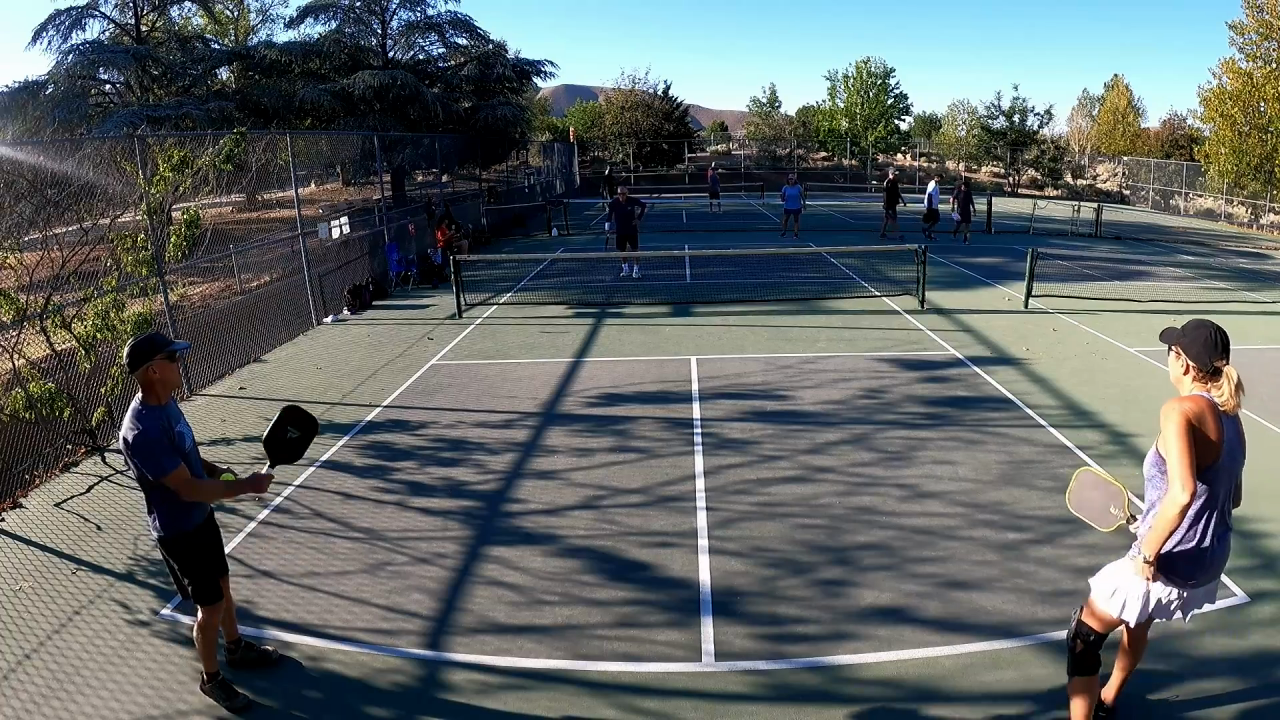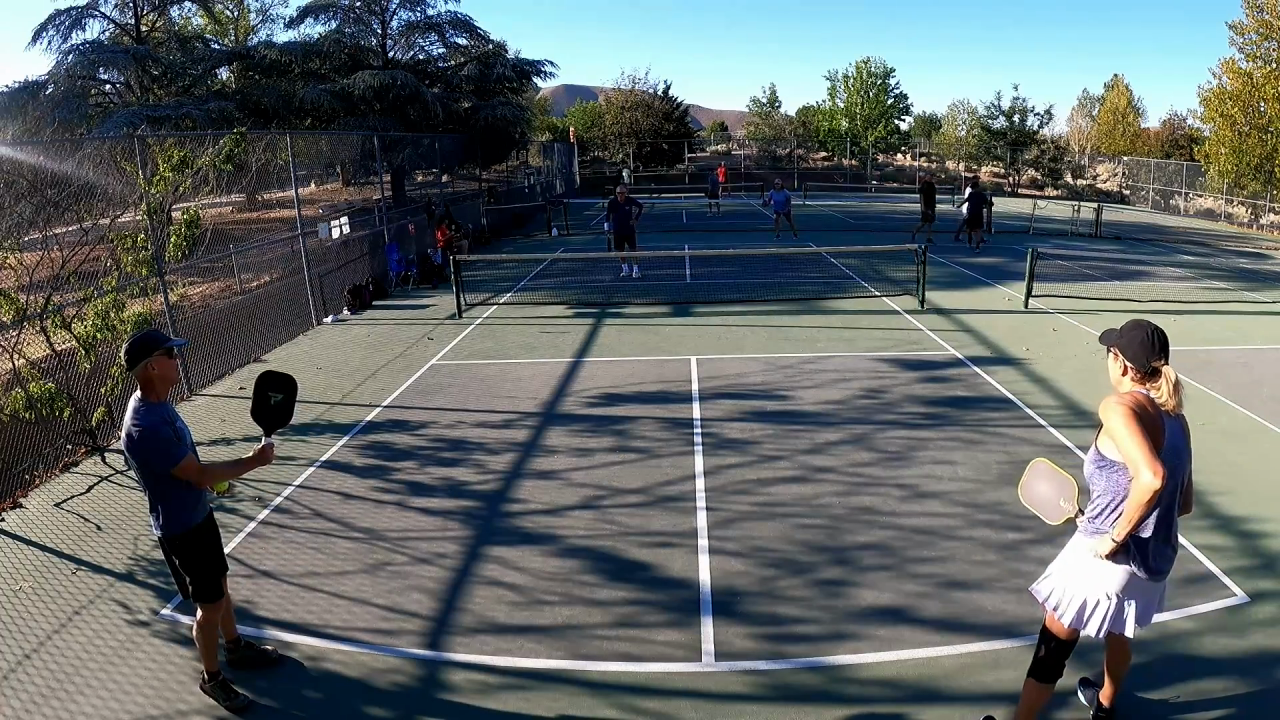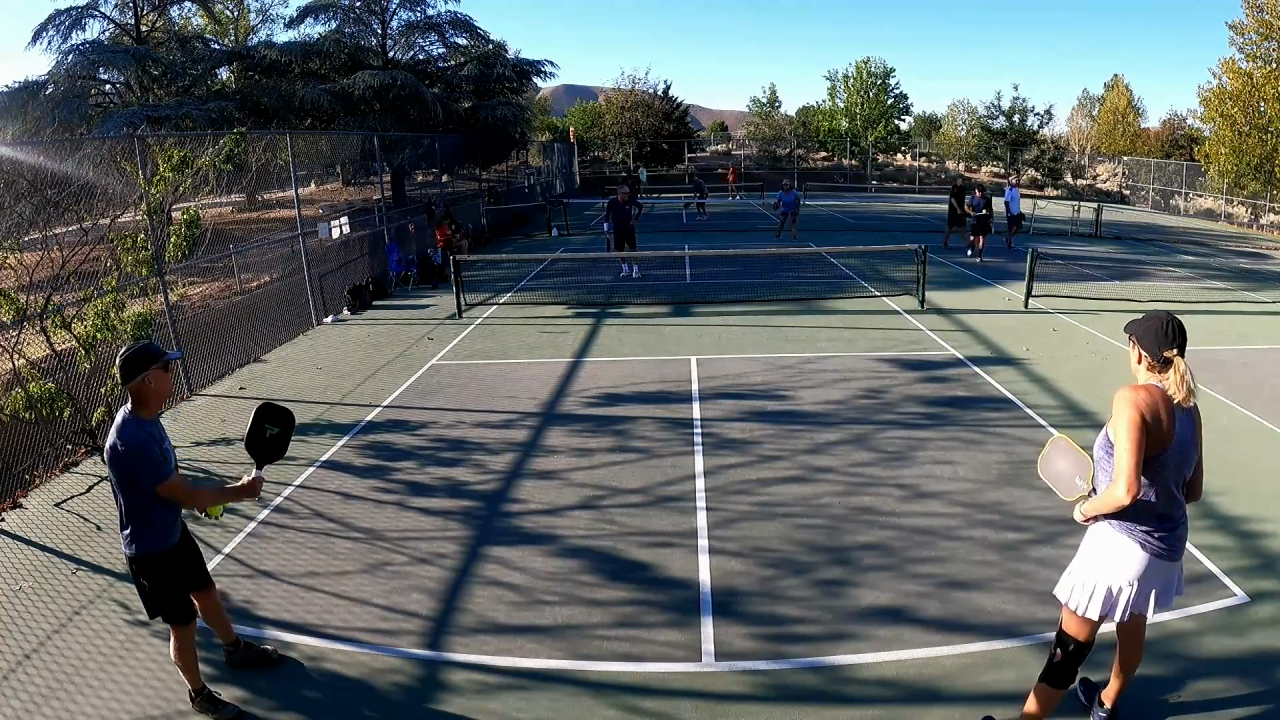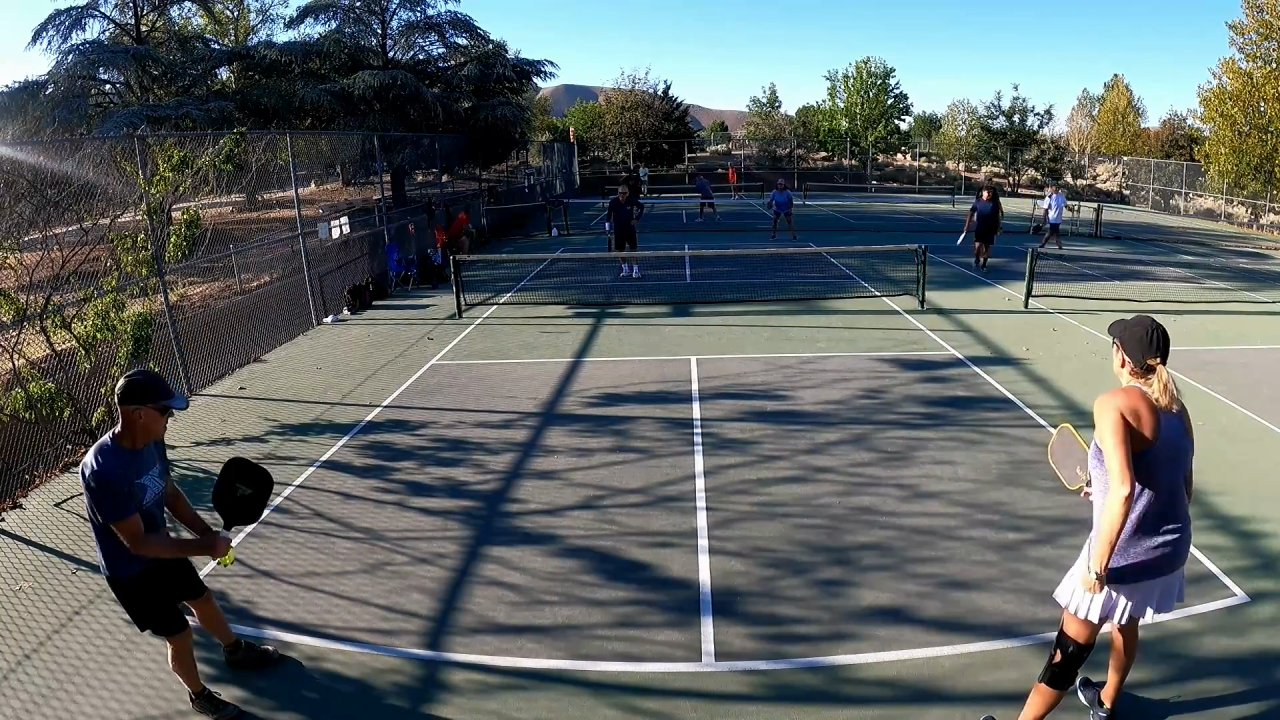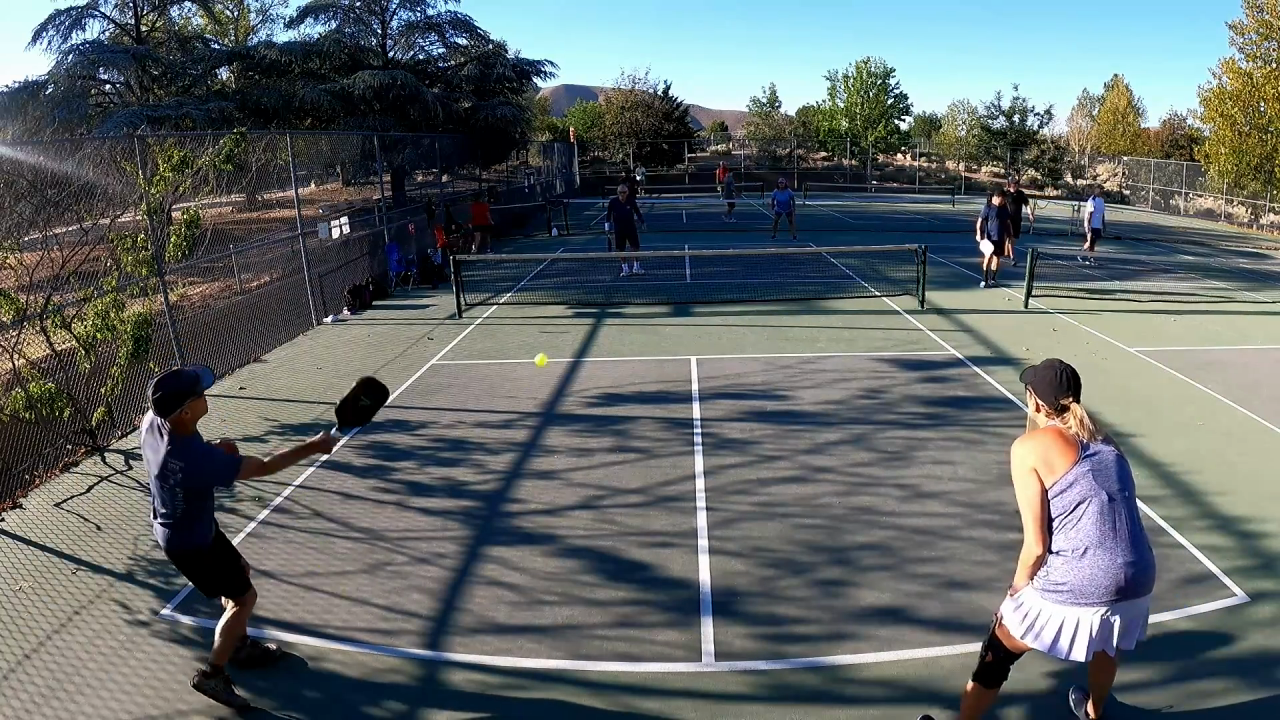
dt=1s
person 1, frame 1
left shoulder: (1181, 411)
right shoulder: (1230, 418)
left elbow: (1182, 494)
left wrist: (1146, 554)
left hip: (1172, 564)
right hip: (1208, 560)
left knee: (1084, 634)
right knee: (1136, 624)
person 1, frame 2
left shoulder: (1119, 407)
right shoulder: (1175, 418)
left elbow: (1152, 478)
right elbow: (1183, 502)
left wrist: (1114, 536)
left hip: (1105, 559)
right hip: (1154, 564)
left knee: (1052, 650)
right knee: (1118, 631)
person 1, frame 3
left shoulder: (1133, 399)
right shoulder: (1189, 409)
left elbow: (1124, 490)
right elbow: (1192, 491)
left wrist: (1085, 508)
left hip: (1120, 543)
right hip: (1165, 548)
left knee: (1069, 647)
right knee: (1131, 631)
person 1, frame 4
left shoulder: (1114, 403)
right shoulder: (1177, 411)
left elbow: (1123, 489)
right elbow: (1184, 491)
left wrist: (1099, 563)
left hip: (1126, 556)
right hip: (1170, 552)
left knee: (1070, 649)
right knee: (1126, 626)
person 1, frame 5
left shoulder: (1029, 447)
right shoulder: (1103, 441)
left elbow: (1037, 545)
left wrist: (1017, 590)
left hip: (1077, 590)
right hip: (1137, 583)
left knee: (997, 652)
right knee: (1103, 642)
person 2, frame 1
left shoulder: (166, 402)
right shoulder: (143, 431)
right elbow: (187, 489)
left wrist: (216, 470)
right wrist: (244, 486)
left hip: (201, 516)
right hip: (179, 531)
left knee: (222, 585)
right knee: (212, 607)
left ankle: (237, 648)
right ankle: (211, 678)
person 2, frame 2
left shoulder: (157, 402)
right shoulder: (146, 426)
right elbow: (200, 475)
left wrist: (213, 476)
right wrist: (252, 461)
left hip: (198, 514)
right hip: (181, 529)
left knee: (220, 585)
right knee: (211, 605)
left ankle: (236, 648)
right ankle: (212, 678)
person 2, frame 3
left shoulder: (146, 417)
right shoulder: (132, 442)
right elbow: (184, 496)
left wrist: (201, 496)
right wrist: (239, 491)
left hip: (174, 531)
right hip: (151, 550)
left knee: (206, 593)
right knee: (183, 625)
left ankle: (235, 648)
person 2, frame 4
left shoulder: (151, 441)
right shoulder: (103, 469)
left elbow: (169, 491)
right elbow: (137, 543)
left wrist: (204, 533)
right wrist: (200, 546)
left hip: (158, 552)
right hip: (130, 571)
left knee: (203, 599)
right knee: (180, 635)
left ankle: (236, 650)
person 2, frame 5
left shoulder: (152, 421)
right shoulder: (197, 458)
right elbow: (259, 468)
left wrist: (214, 447)
right wrist: (310, 448)
left hip: (174, 526)
right hip: (189, 543)
left knee: (239, 572)
right knee: (244, 597)
left ankle: (239, 646)
right ankle: (211, 674)
